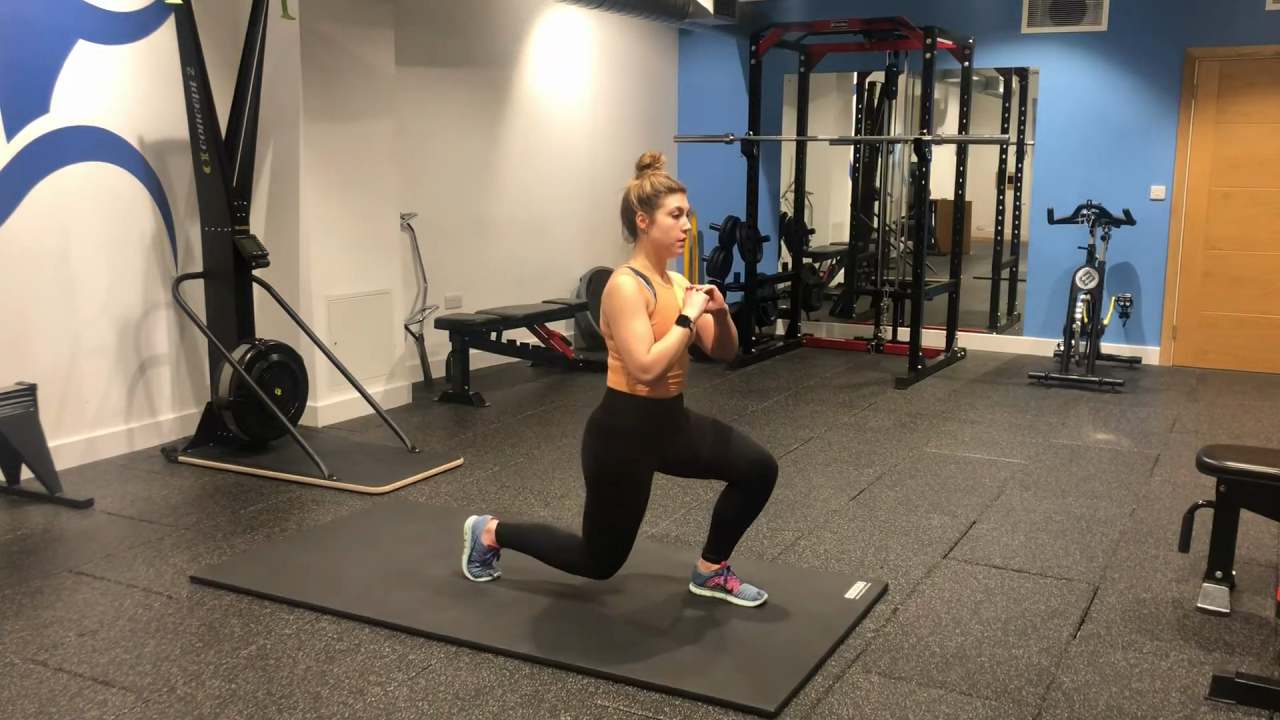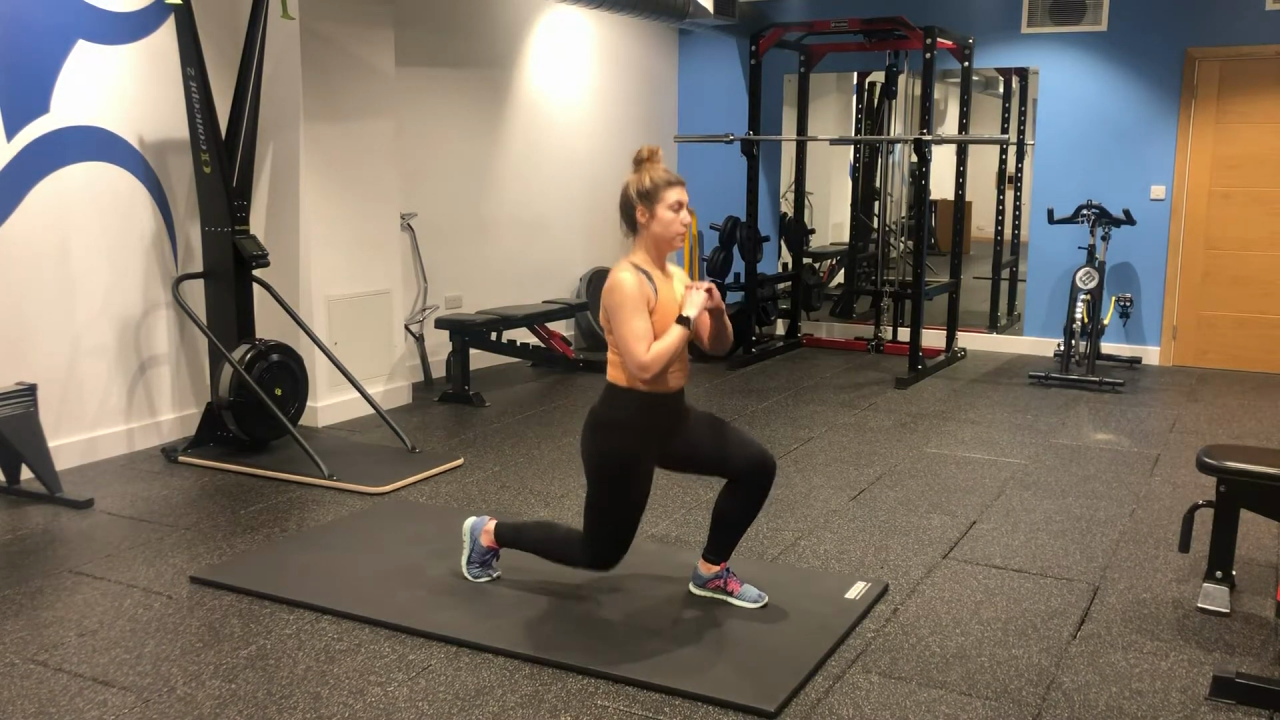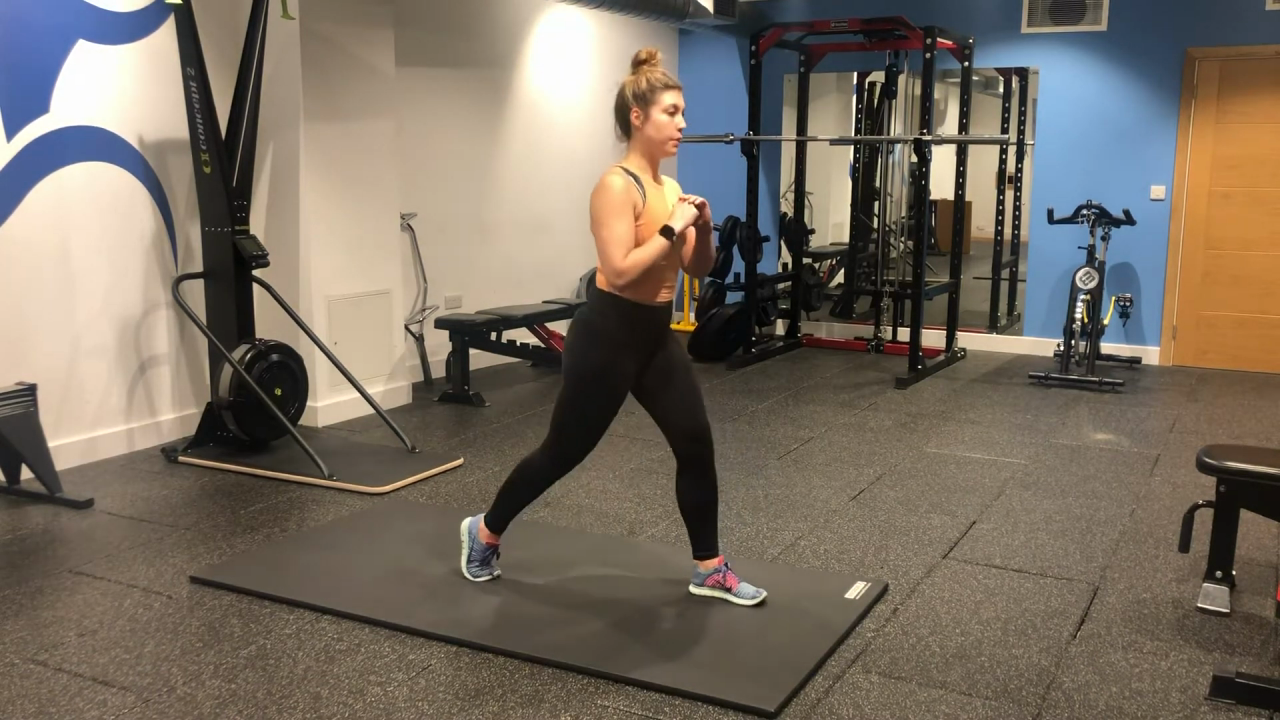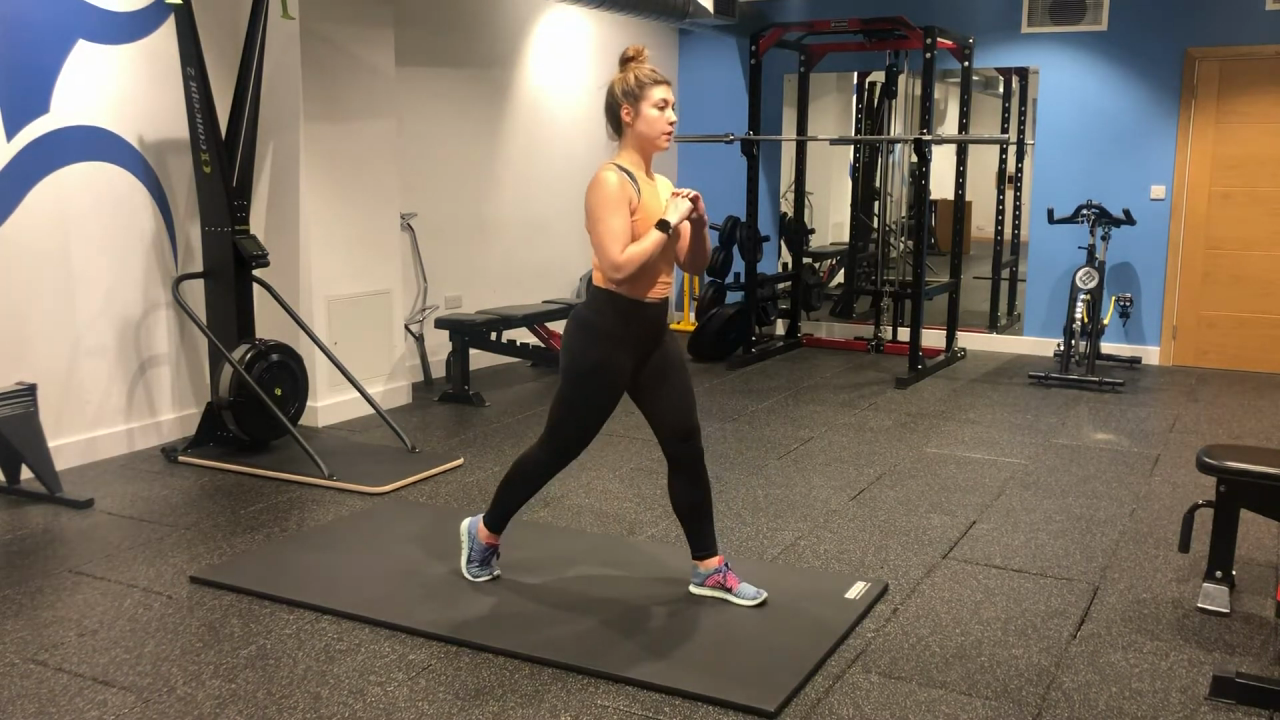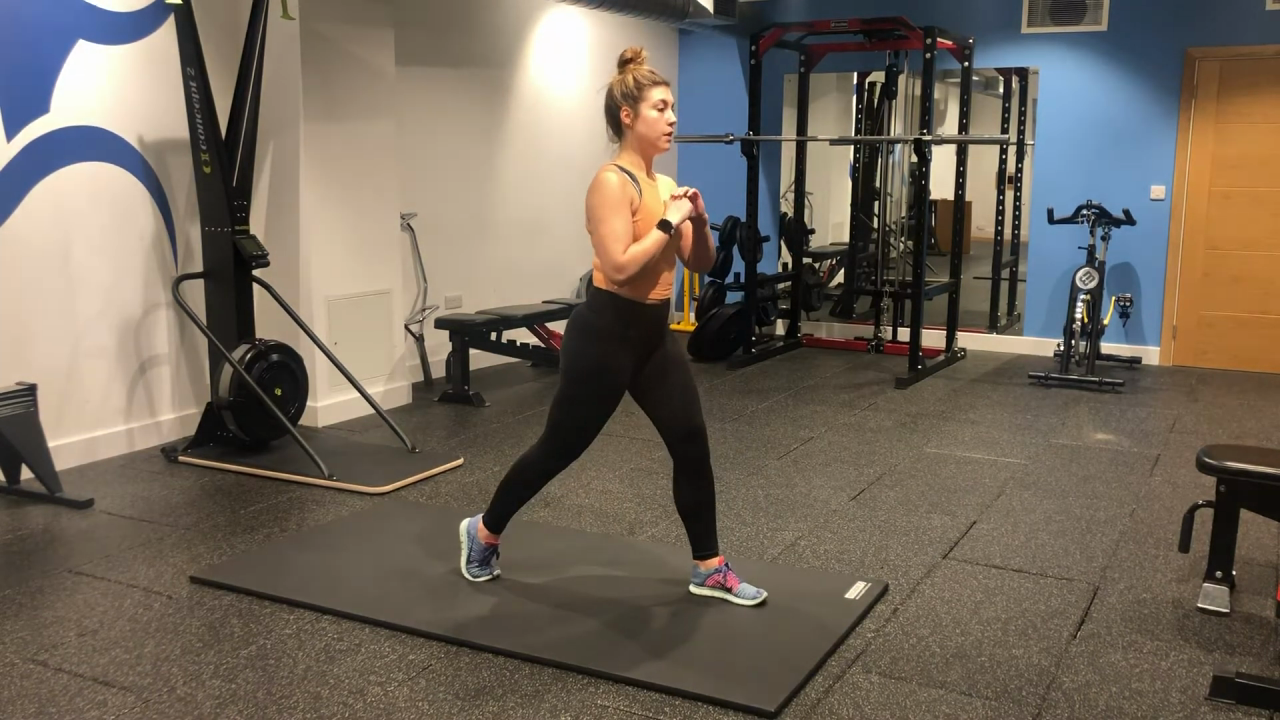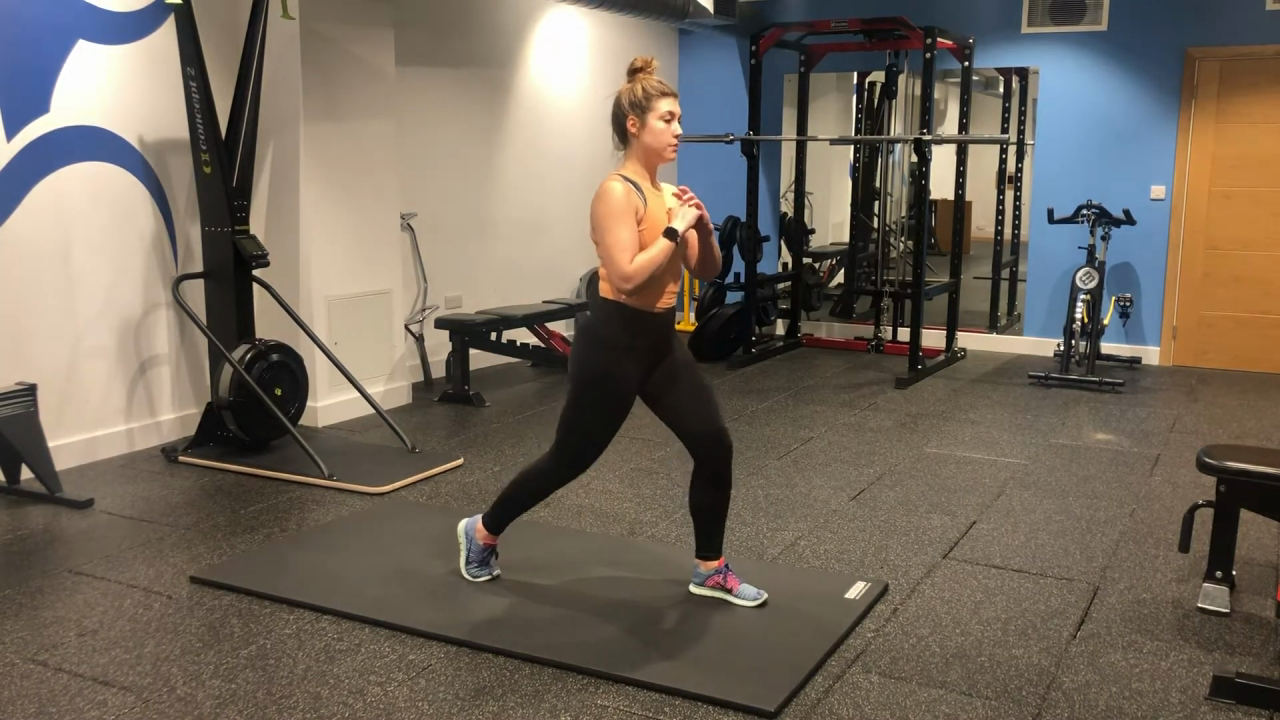
dt=0.5s
person 1, frame 1
left shoulder: (676, 283)
right shoulder: (626, 286)
left elbow: (724, 352)
right elbow: (645, 368)
left wrist: (720, 313)
right wrist: (689, 317)
left hip: (670, 420)
right hip: (623, 429)
left knee: (759, 469)
right knee: (600, 561)
left ankle: (710, 571)
right ankle: (490, 533)
person 1, frame 2
left shoulder: (675, 277)
right shoulder: (626, 282)
left elbow: (719, 347)
right elbow: (643, 367)
left wrist: (716, 311)
right wrist: (687, 316)
left hip: (672, 416)
right hip: (624, 424)
left knee: (757, 466)
right knee: (601, 553)
left ankle: (711, 571)
right ankle: (489, 532)
person 1, frame 3
left shoulder: (668, 186)
right shoulder: (617, 185)
left elbow: (697, 269)
right elbow: (621, 270)
left wrist: (702, 227)
right wrist: (673, 227)
left hip: (656, 335)
right hip: (608, 335)
left knee: (696, 445)
right knee: (564, 452)
left ankle: (710, 570)
right ankle: (484, 532)
person 1, frame 4
left shoulder: (662, 184)
right shoulder: (610, 182)
left elbow: (694, 266)
right elbow: (617, 266)
left wrist: (697, 222)
right wrist: (668, 222)
left hip: (653, 332)
right hip: (605, 332)
left knee: (686, 447)
right knee: (559, 447)
left ankle: (709, 569)
right ankle: (484, 532)
person 1, frame 5
left shoulder: (664, 184)
right shoulder: (611, 183)
left elbow: (701, 263)
right elbow: (619, 267)
left wrist: (698, 219)
right wrist: (669, 222)
left hip: (653, 334)
right hip: (605, 333)
left knee: (692, 444)
right knee: (559, 449)
left ankle: (709, 569)
right ankle: (483, 532)
person 1, frame 6
left shoulder: (666, 193)
right shoulder: (617, 193)
left elbow: (707, 273)
right elbow: (626, 277)
left wrist: (702, 227)
right wrist: (675, 230)
left hip: (662, 342)
right hip: (613, 342)
left knee: (714, 447)
right knee: (570, 459)
left ankle: (711, 568)
right ankle: (482, 531)
